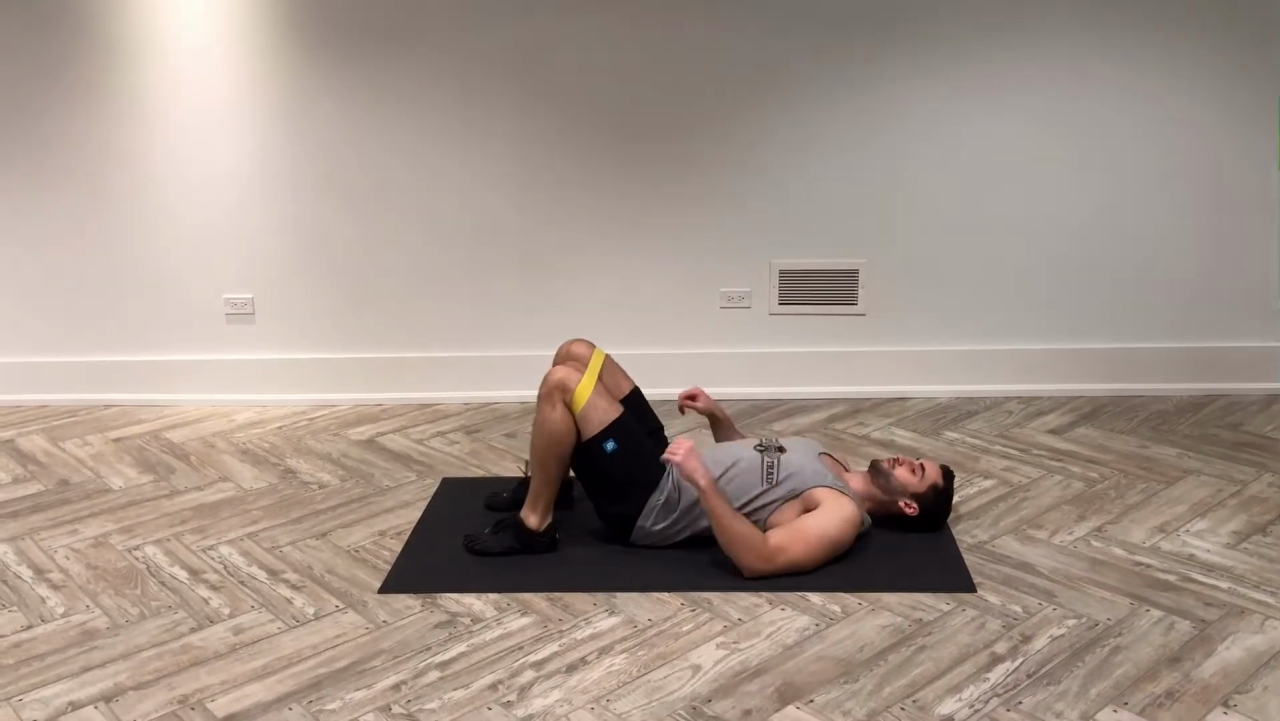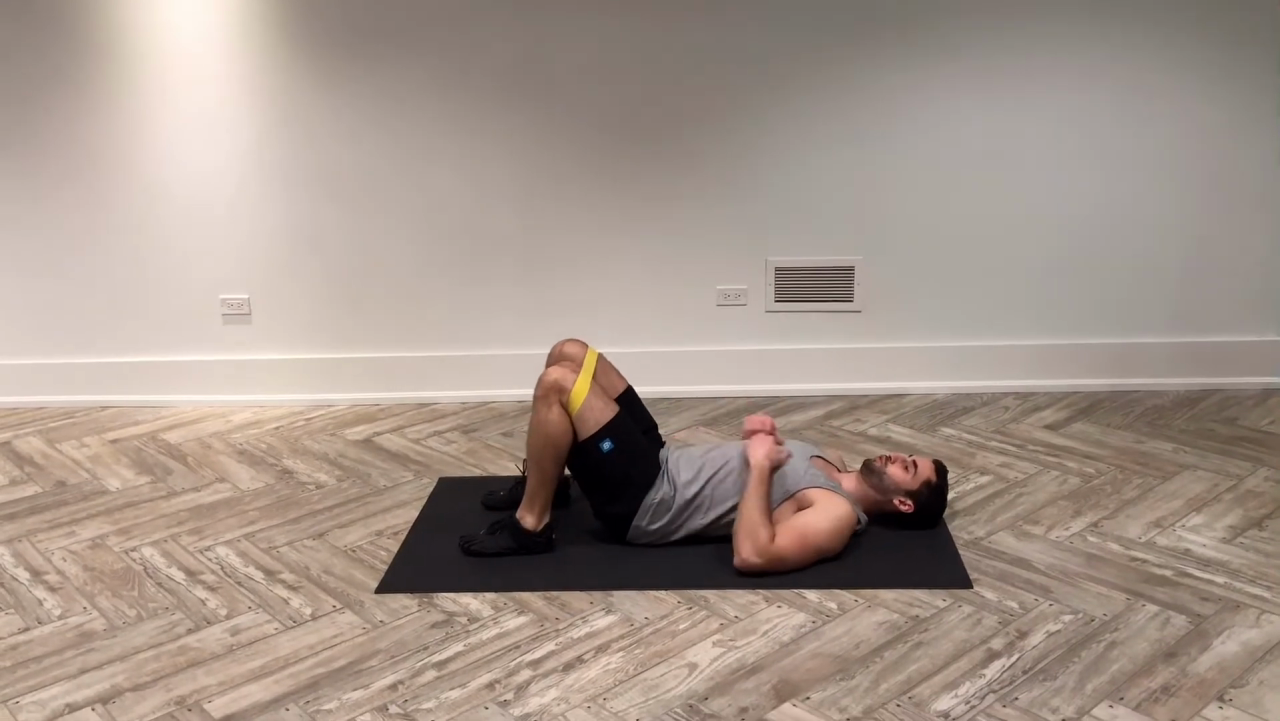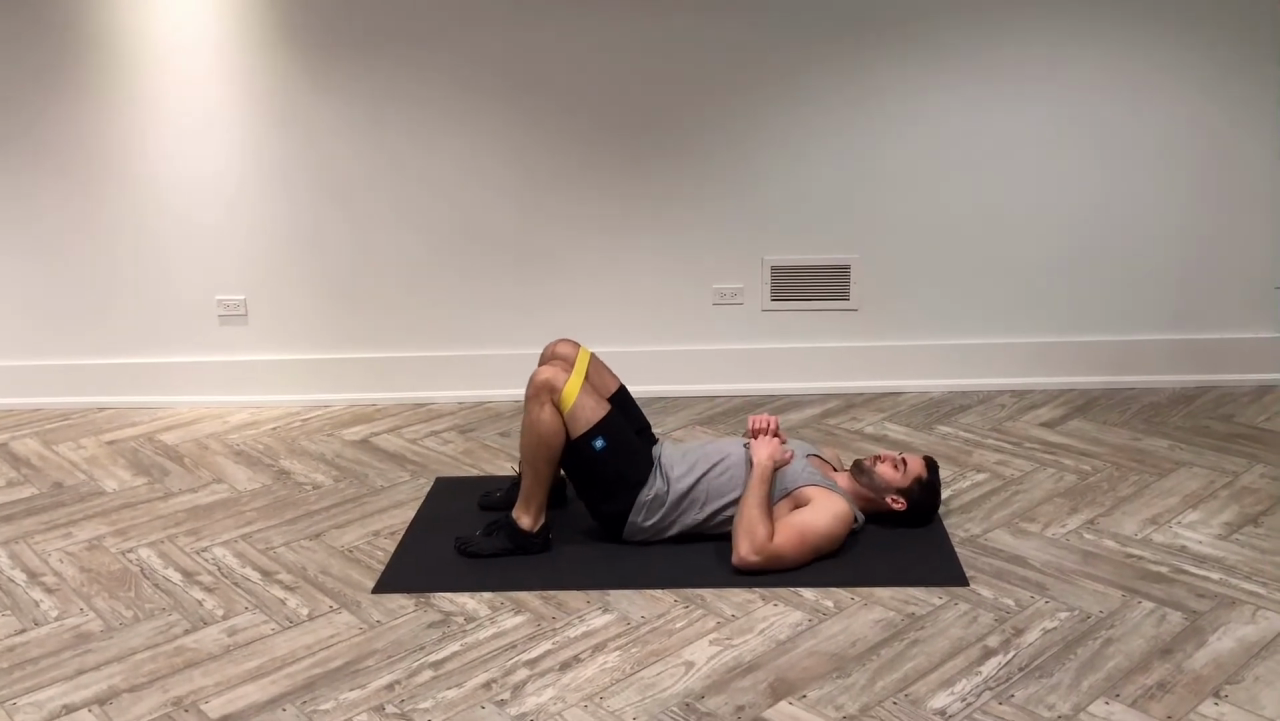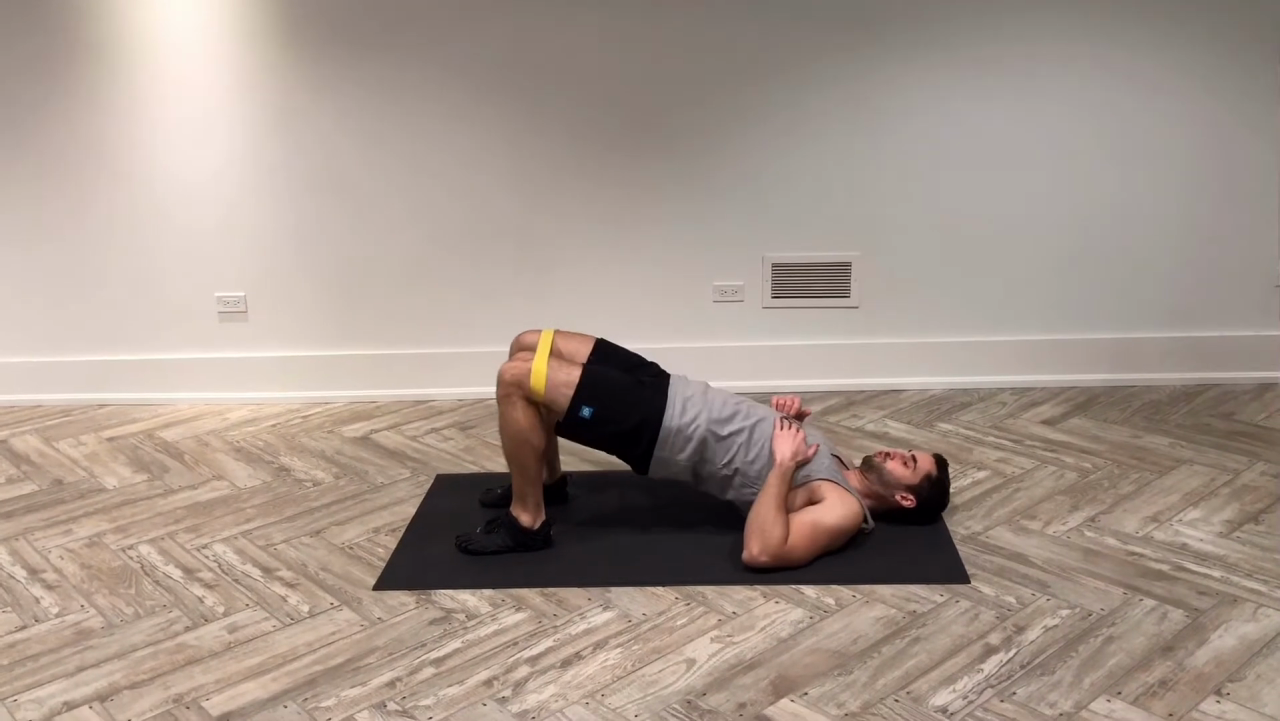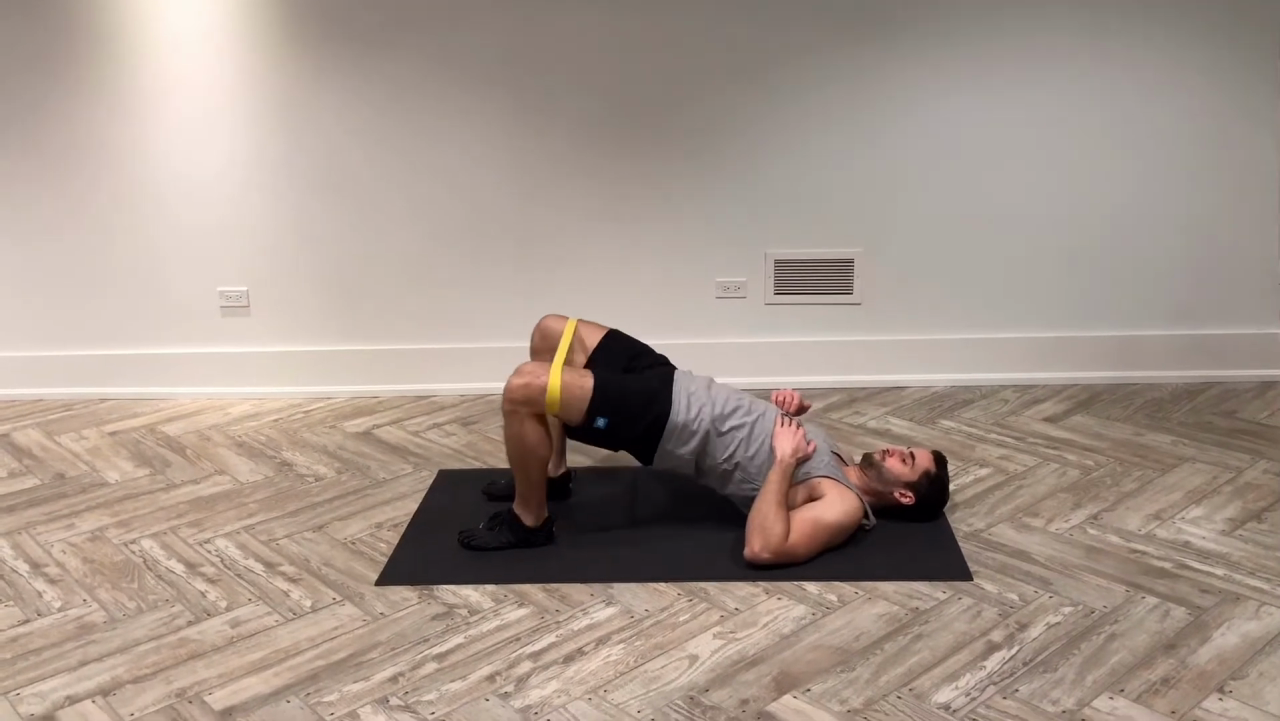
dt=0.5s
person 1, frame 1
left shoulder: (843, 516)
right shoulder: (832, 467)
left elbow: (758, 560)
left wrist: (701, 479)
right wrist: (715, 415)
left hip: (648, 505)
right hip: (660, 467)
left knee: (561, 383)
right knee: (577, 352)
left ankle: (533, 525)
right ankle: (548, 482)
person 1, frame 2
left shoulder: (838, 515)
right shoulder: (830, 463)
left elbow: (750, 554)
left wrist: (758, 465)
right wrist: (760, 435)
left hip: (644, 503)
right hip: (661, 459)
left knee: (558, 382)
right knee: (570, 352)
left ankle: (530, 525)
right ankle: (547, 481)
person 1, frame 3
left shoulder: (834, 514)
right shoulder: (827, 462)
left elbow: (749, 553)
left wrist: (763, 466)
right wrist: (767, 435)
left hip: (639, 498)
right hip: (652, 455)
left knee: (548, 383)
right knee: (563, 355)
left ankle: (526, 526)
right ankle: (544, 481)
person 1, frame 4
left shoulder: (845, 510)
right shoulder: (831, 460)
left elbow: (759, 551)
left wrist: (784, 465)
right wrist: (788, 415)
left hip: (665, 430)
right hip: (669, 395)
left knee: (516, 377)
right knee: (528, 345)
left ankle: (526, 522)
right ankle: (546, 479)
person 1, frame 5
left shoulder: (844, 507)
right shoulder: (831, 457)
left elbow: (762, 550)
left wrist: (785, 462)
right wrist: (788, 408)
left hip: (671, 422)
right hip: (675, 389)
left knee: (524, 388)
right knee: (553, 330)
left ankle: (528, 521)
right ankle: (551, 474)
